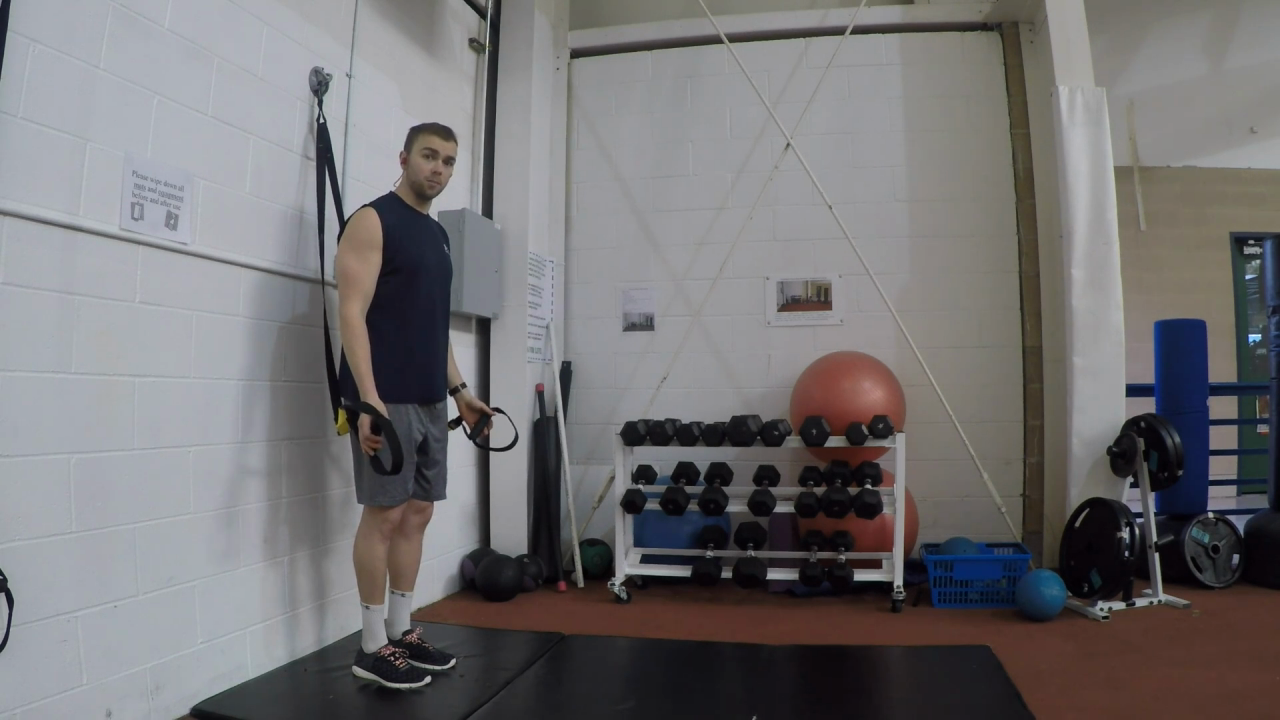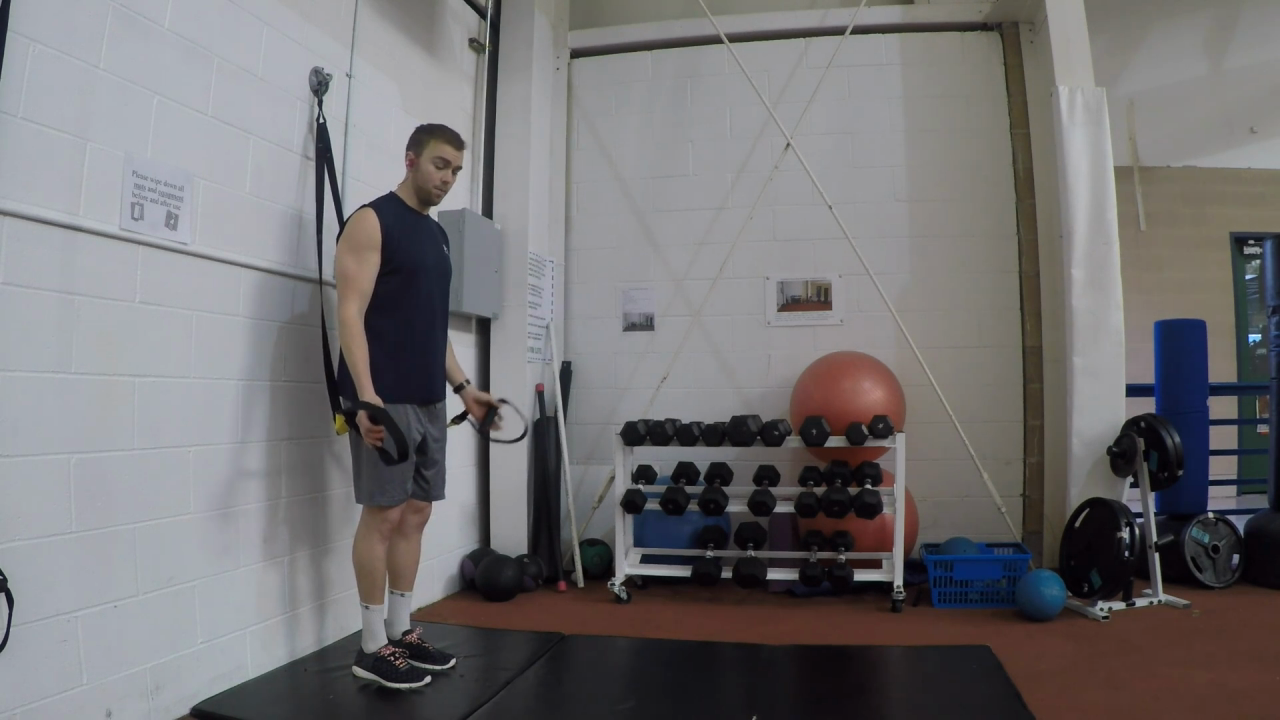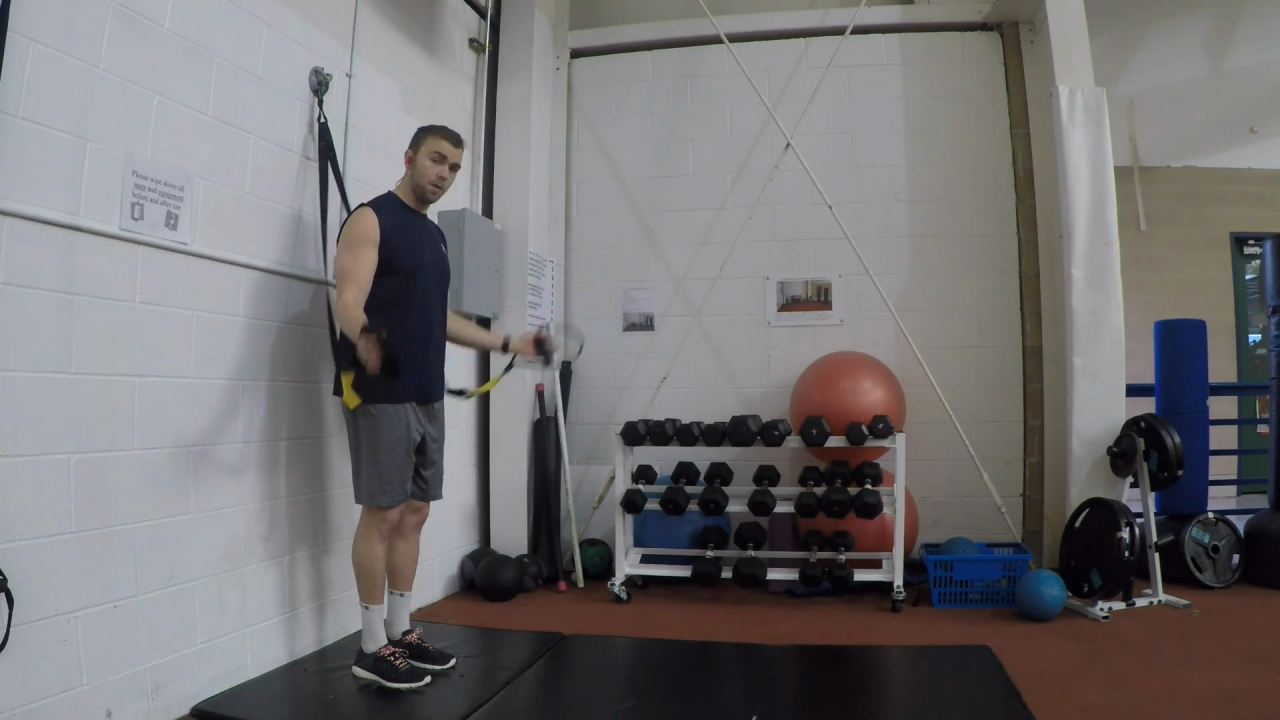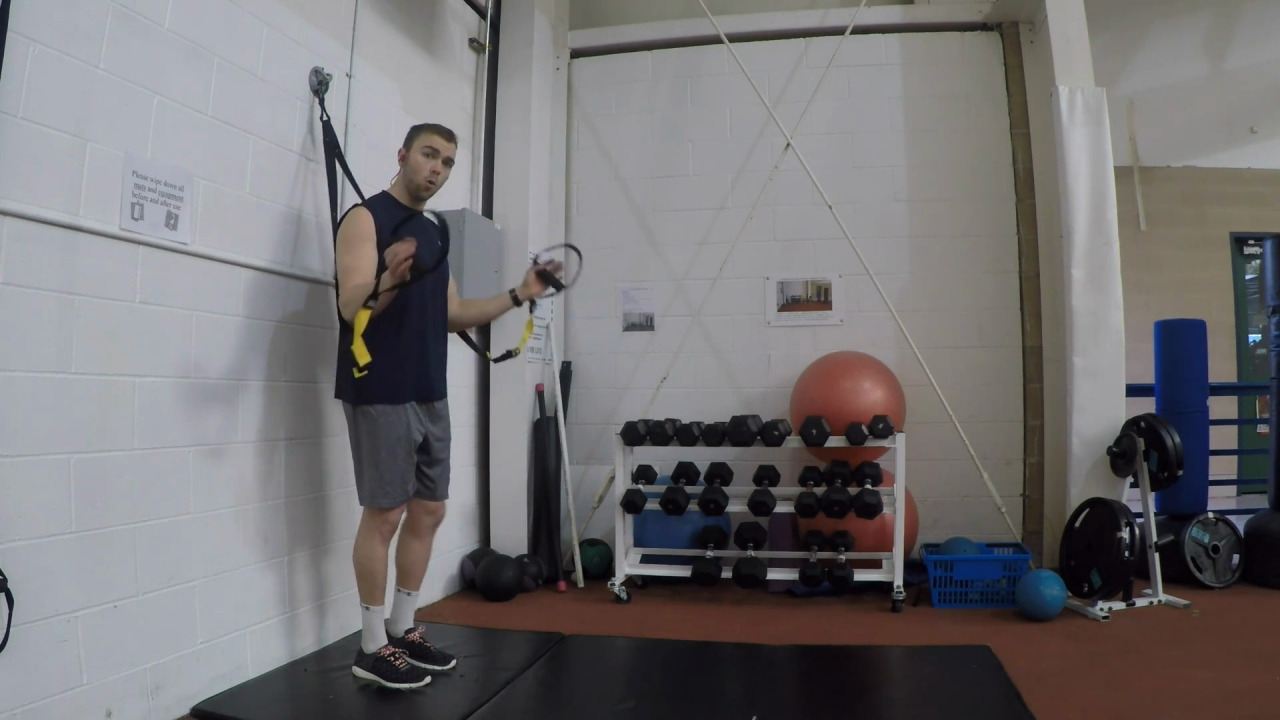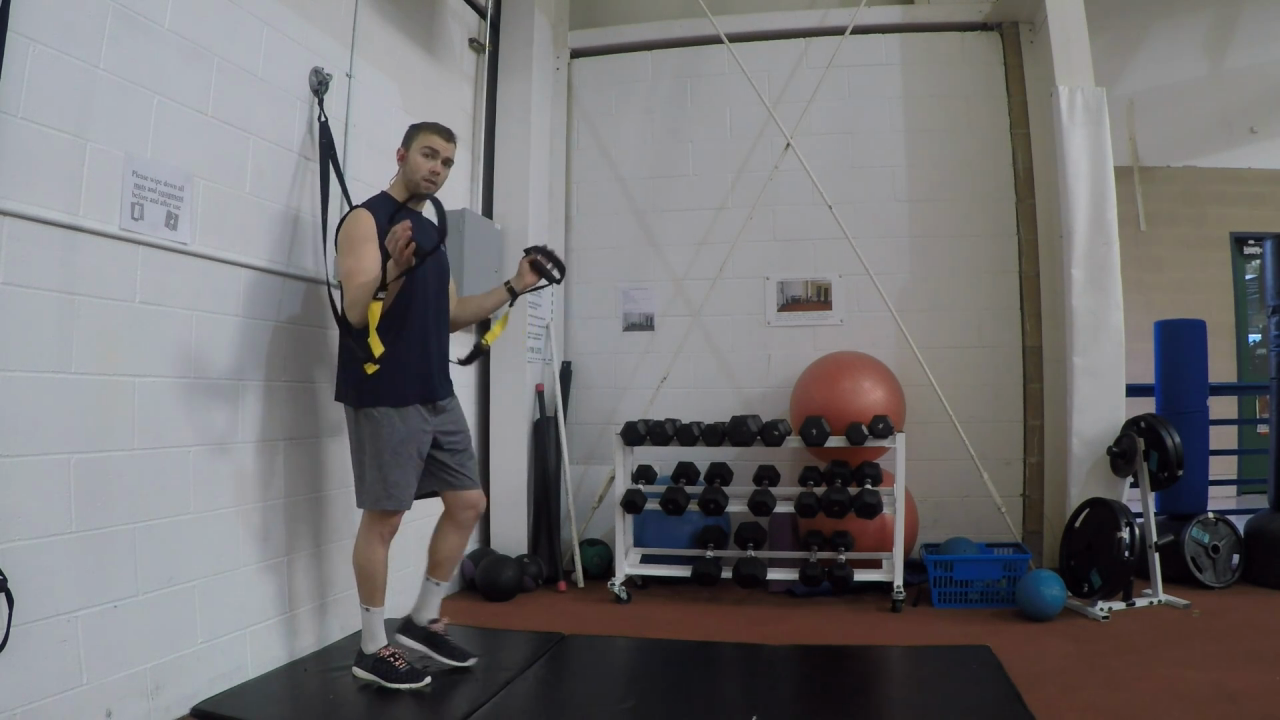
dt=0.3s
person 1, frame 1
left shoulder: (437, 234)
right shoulder: (373, 221)
right elbow: (352, 313)
left wrist: (458, 389)
right wrist: (368, 398)
left hip: (429, 400)
right hip: (386, 400)
left knee: (417, 513)
right knee: (384, 514)
left ankle: (401, 630)
right ankle: (372, 646)
person 1, frame 2
left shoulder: (436, 234)
right shoulder: (372, 221)
right elbow: (350, 312)
left wrist: (465, 386)
right wrist: (366, 394)
left hip: (428, 400)
right hip: (385, 400)
left knee: (415, 513)
right knee: (382, 515)
left ankle: (400, 631)
right ankle: (371, 646)
person 1, frame 3
left shoulder: (434, 233)
right shoulder: (371, 219)
right elbow: (347, 302)
left wrist: (504, 342)
right wrist: (362, 337)
left hip: (426, 396)
right hip: (382, 394)
left knee: (414, 513)
right knee: (382, 514)
left ankle: (401, 629)
right ankle: (373, 646)
person 1, frame 4
left shoulder: (432, 231)
right shoulder: (366, 218)
left elbow: (450, 313)
right elbow: (351, 307)
left wrist: (519, 295)
right wrist: (389, 280)
left hip: (430, 394)
right hip: (381, 395)
left knee: (428, 513)
right knee: (383, 515)
left ankle: (402, 629)
right ankle: (373, 647)
person 1, frame 5
left shoulder: (432, 232)
right shoulder: (366, 219)
right elbow: (357, 310)
left wrist: (512, 288)
right wrist: (394, 269)
left hip: (436, 395)
right hip: (384, 397)
left knee: (469, 503)
right knee: (383, 517)
left ankle: (424, 620)
right ankle: (373, 647)
